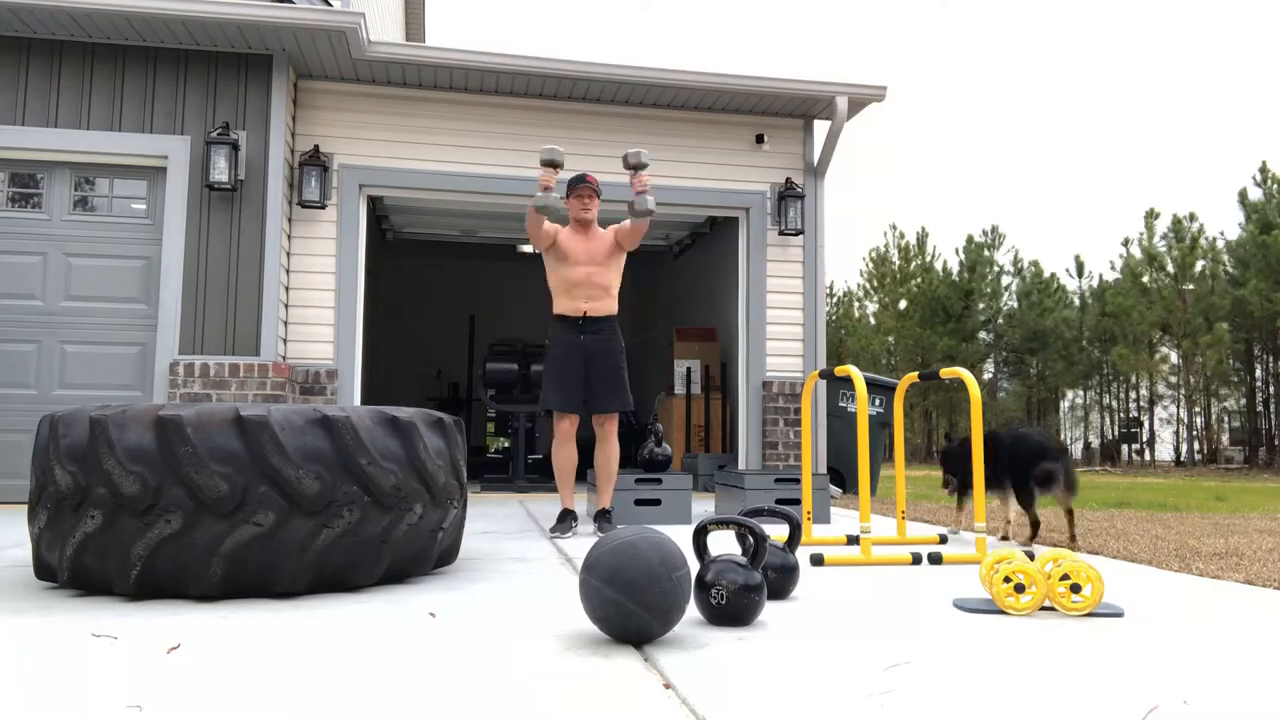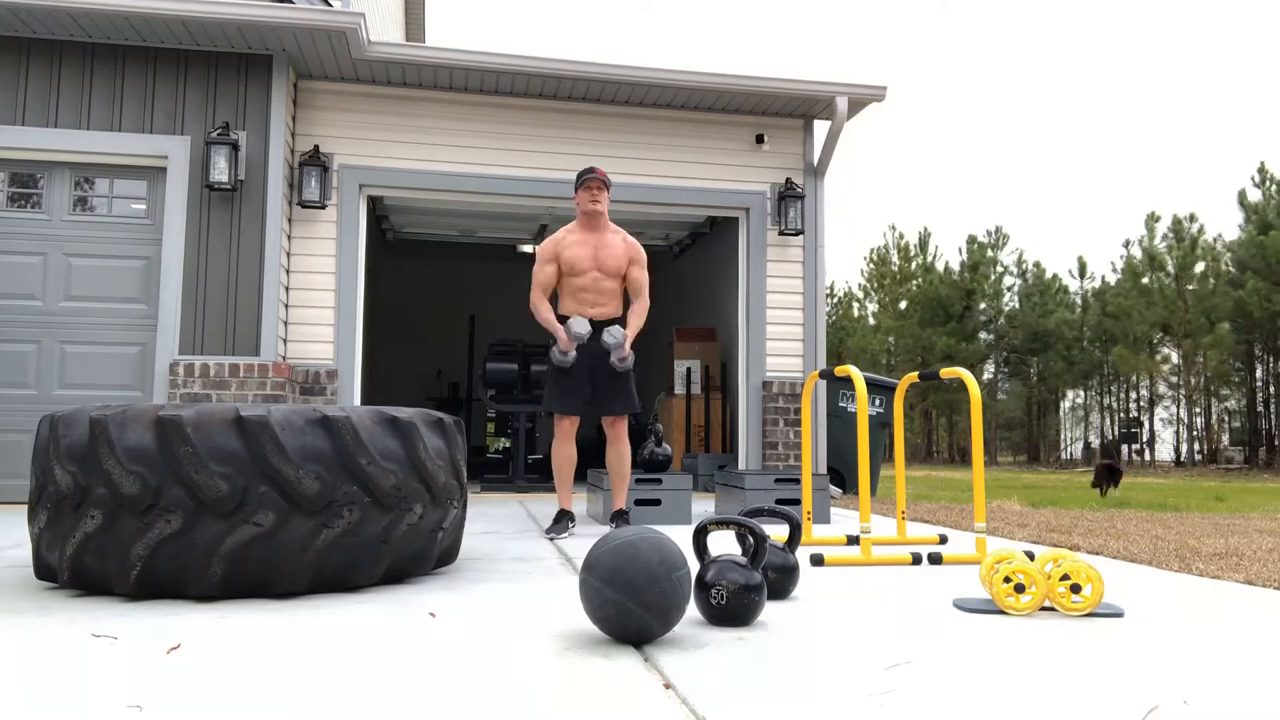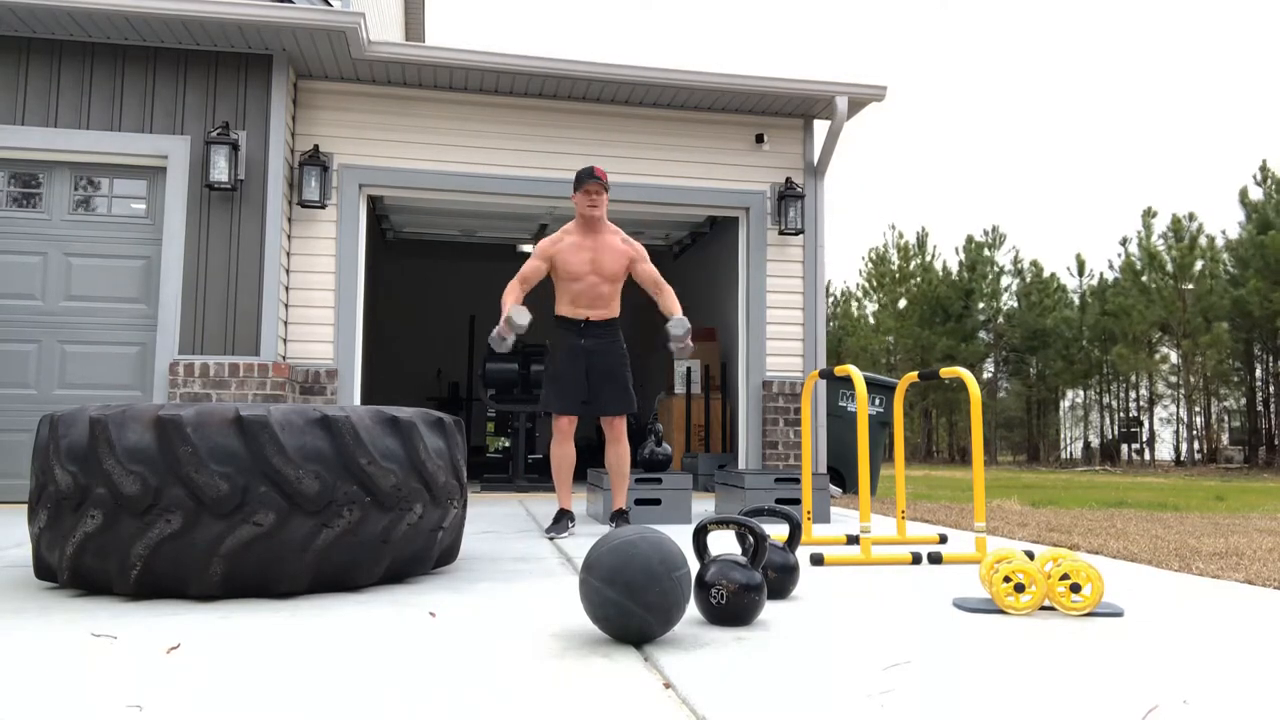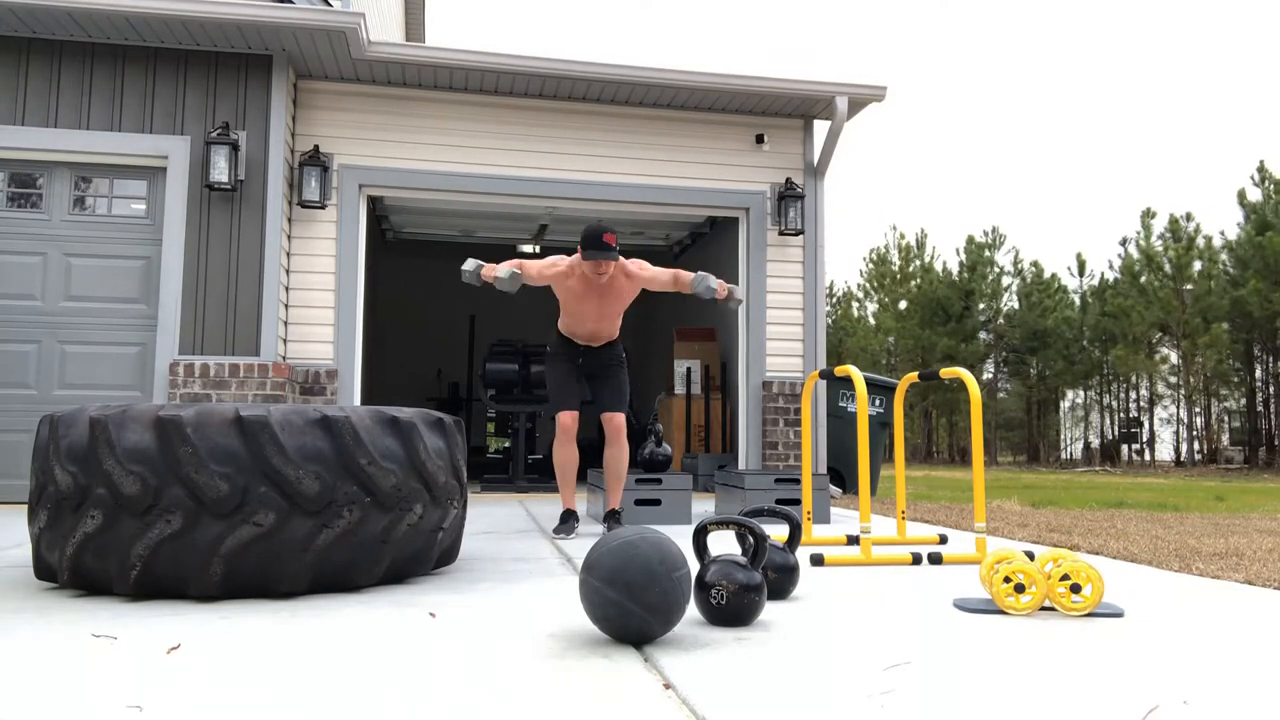
dt=0.7s
person 1, frame 1
left shoulder: (617, 238)
right shoulder: (553, 236)
left elbow: (638, 228)
right elbow: (534, 228)
left wrist: (641, 197)
right wrist: (542, 194)
left hip: (605, 334)
right hip: (564, 334)
left knee: (607, 426)
right knee: (564, 425)
left ankle: (604, 511)
right ankle: (567, 511)
person 1, frame 2
left shoulder: (629, 245)
right shoulder: (555, 243)
left elbow: (641, 298)
right elbow: (538, 297)
left wrist: (629, 340)
right wrist: (559, 333)
right hip: (569, 338)
left knee: (617, 427)
right knee: (564, 426)
left ankle: (619, 512)
right ankle: (564, 512)
person 1, frame 3
left shoulder: (626, 246)
right shoulder: (553, 244)
left elbow: (660, 287)
right elbow: (519, 284)
left wrist: (678, 320)
right wrist: (508, 314)
left hip: (607, 338)
right hip: (565, 337)
left knee: (616, 426)
right knee: (563, 426)
left ankle: (620, 511)
right ankle: (564, 513)
person 1, frame 4
left shoulder: (634, 273)
right shoulder: (560, 271)
left elbow: (675, 278)
right elbow: (518, 266)
right wrist: (495, 270)
left hip: (608, 351)
right hip: (566, 350)
left knee: (616, 425)
right knee: (566, 424)
left ankle: (613, 512)
right ankle: (568, 511)
